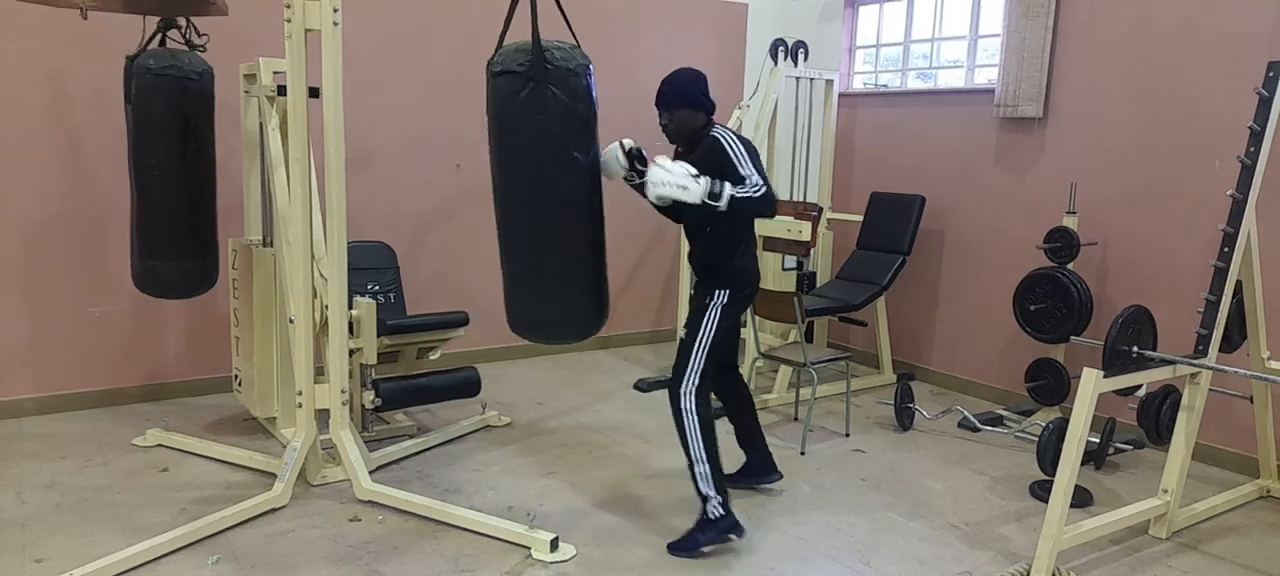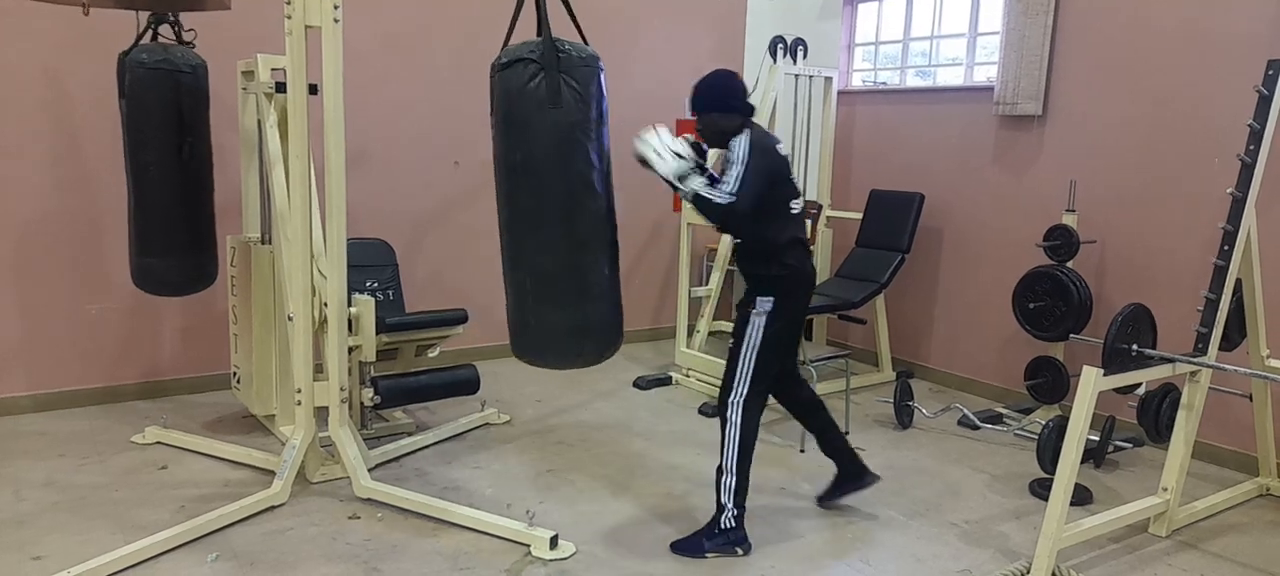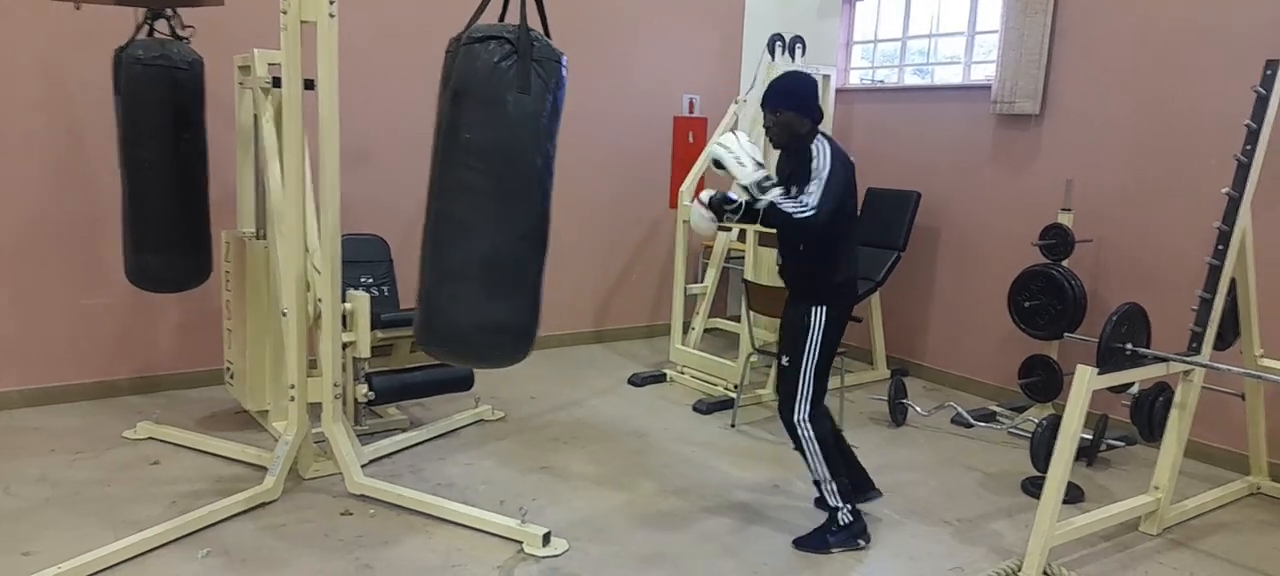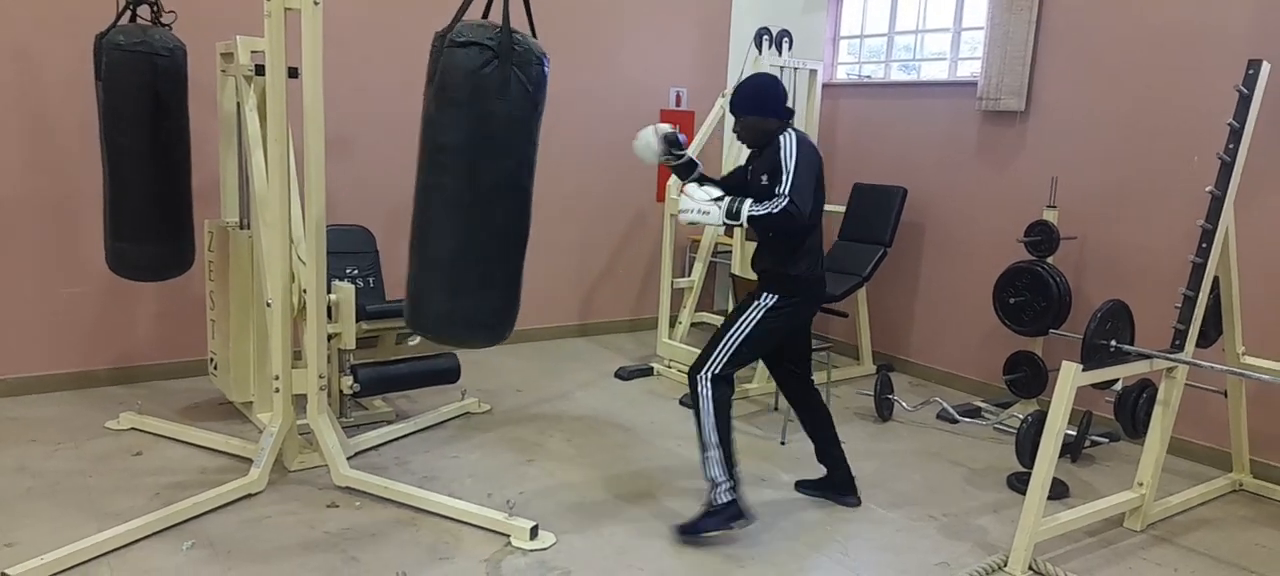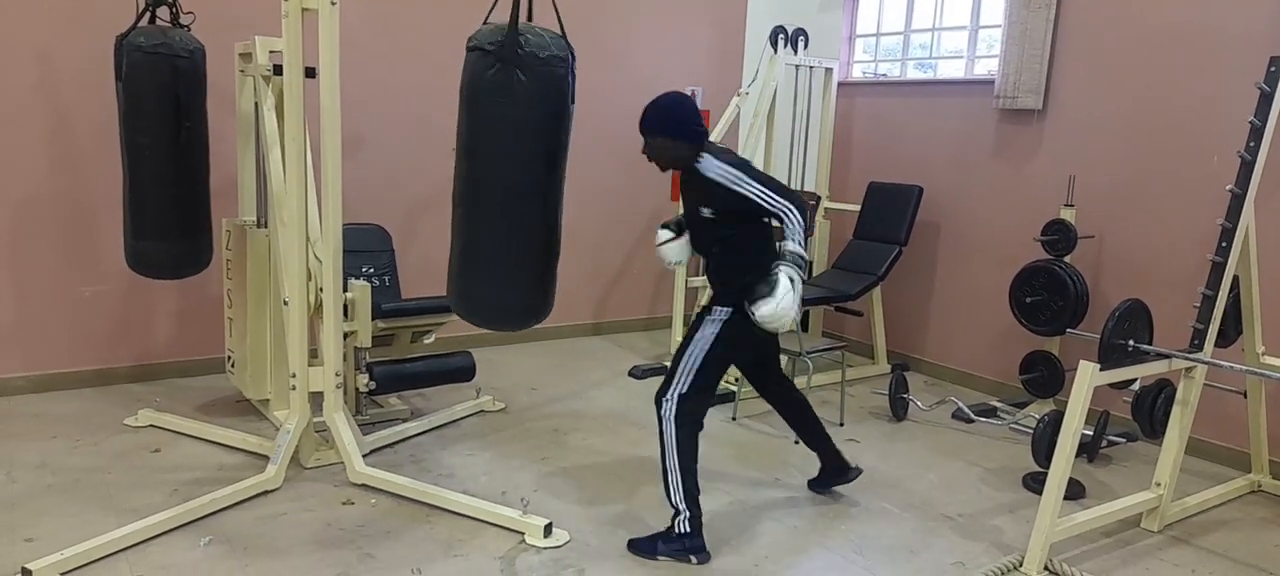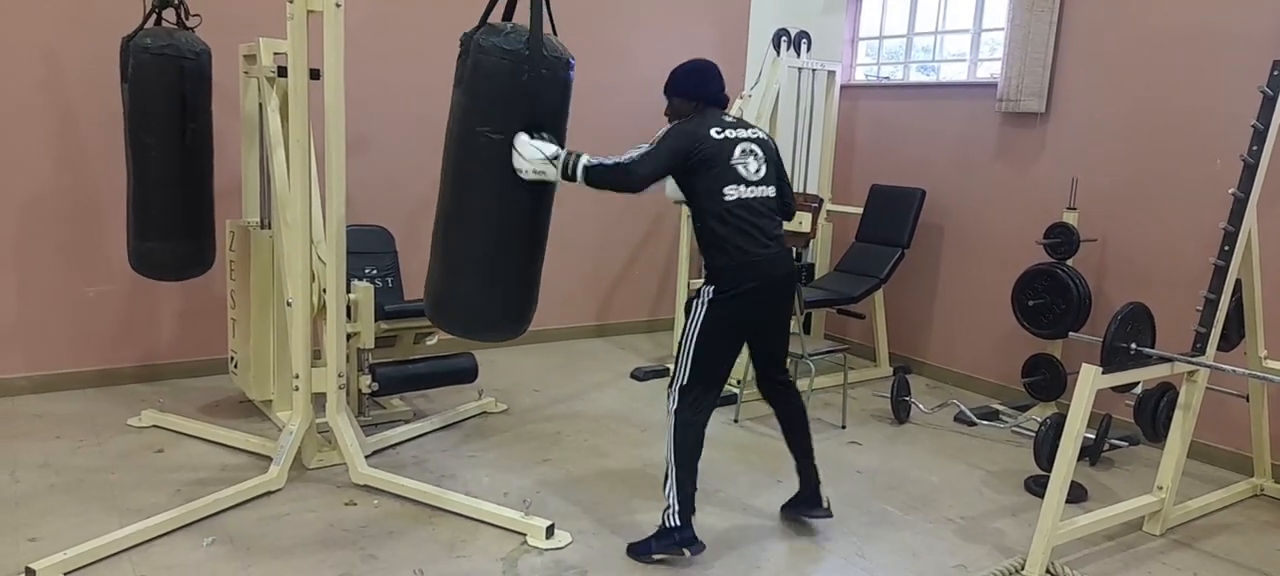
dt=0.5s
person 1, frame 1
left shoulder: (727, 144)
right shoulder: (687, 149)
left elbow: (765, 202)
right elbow: (679, 212)
left wrist: (701, 186)
right wrist: (638, 174)
left hip: (726, 282)
right hip: (718, 278)
left knee: (687, 391)
right knee: (723, 373)
left ankle: (719, 516)
right ankle: (760, 464)
person 1, frame 2
left shoulder: (747, 147)
right shoulder: (757, 142)
left elbow: (728, 212)
right elbow: (732, 203)
left wrist: (677, 170)
right wrist: (691, 168)
left hip: (773, 288)
right hip: (790, 278)
left knee: (739, 399)
right knee: (784, 380)
left ankle: (729, 526)
right ankle: (851, 468)
person 1, frame 3
left shoulder: (826, 157)
right shoulder: (793, 154)
left elbow: (805, 220)
right elbow: (781, 213)
left wrist: (753, 178)
right wrist: (727, 205)
left hip: (824, 297)
right hip: (806, 292)
left knee: (799, 409)
right knee: (799, 395)
left ankle: (846, 522)
right ankle: (853, 481)
person 1, frame 4
left shoulder: (791, 146)
right shoulder: (767, 150)
left elbow: (790, 213)
right elbow: (727, 191)
left wrist: (724, 208)
right wrist: (680, 159)
left hip: (786, 289)
right hip: (794, 286)
left knee: (708, 378)
right knee: (796, 381)
left ankle: (725, 500)
right ankle: (840, 480)
person 1, frame 5
left shoulder: (711, 169)
right shoulder: (701, 163)
left elbow: (790, 207)
left wrist: (786, 276)
right wrist: (678, 237)
left hip: (740, 302)
right hip: (750, 293)
left knee: (676, 403)
right knee: (770, 380)
left ankle: (688, 534)
right ankle: (835, 466)
person 1, frame 6
left shoulder: (690, 134)
right shoulder: (760, 136)
left elbow: (631, 175)
right elbow: (785, 203)
left wrist: (560, 162)
left hip: (731, 283)
right hip: (778, 275)
left knee: (691, 400)
right knee: (776, 382)
left ankle: (679, 529)
right ankle: (810, 493)
